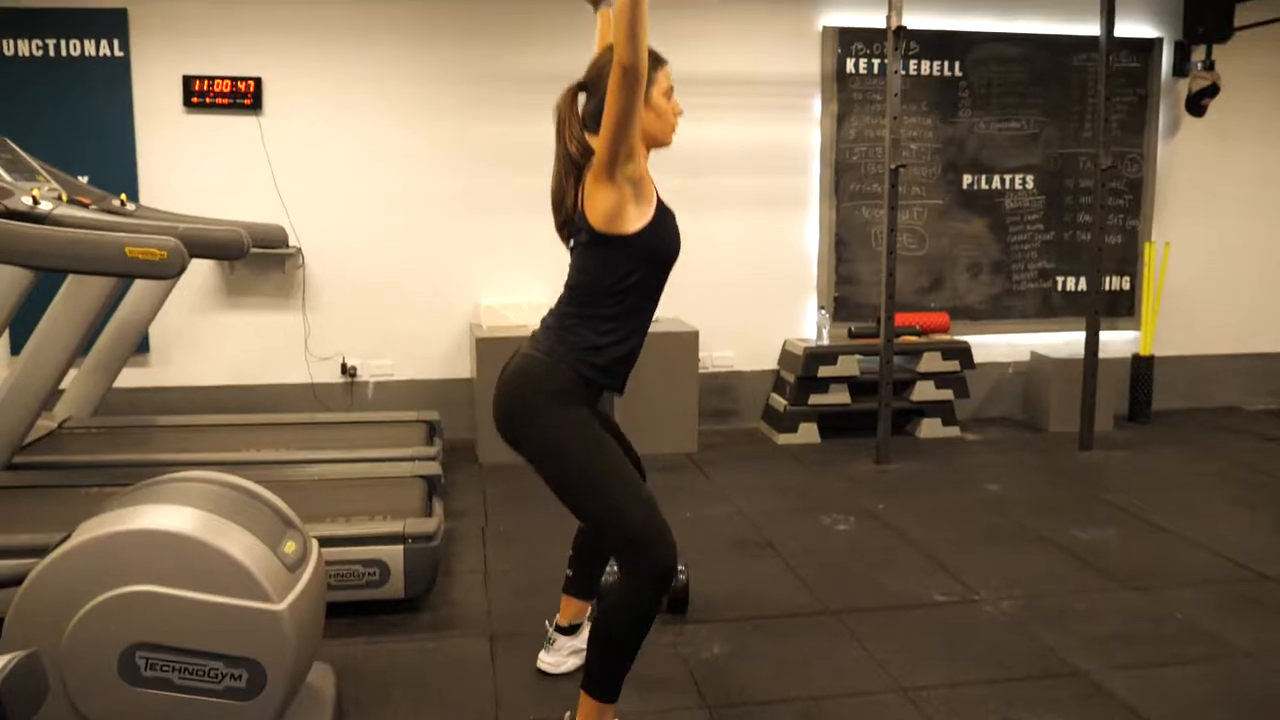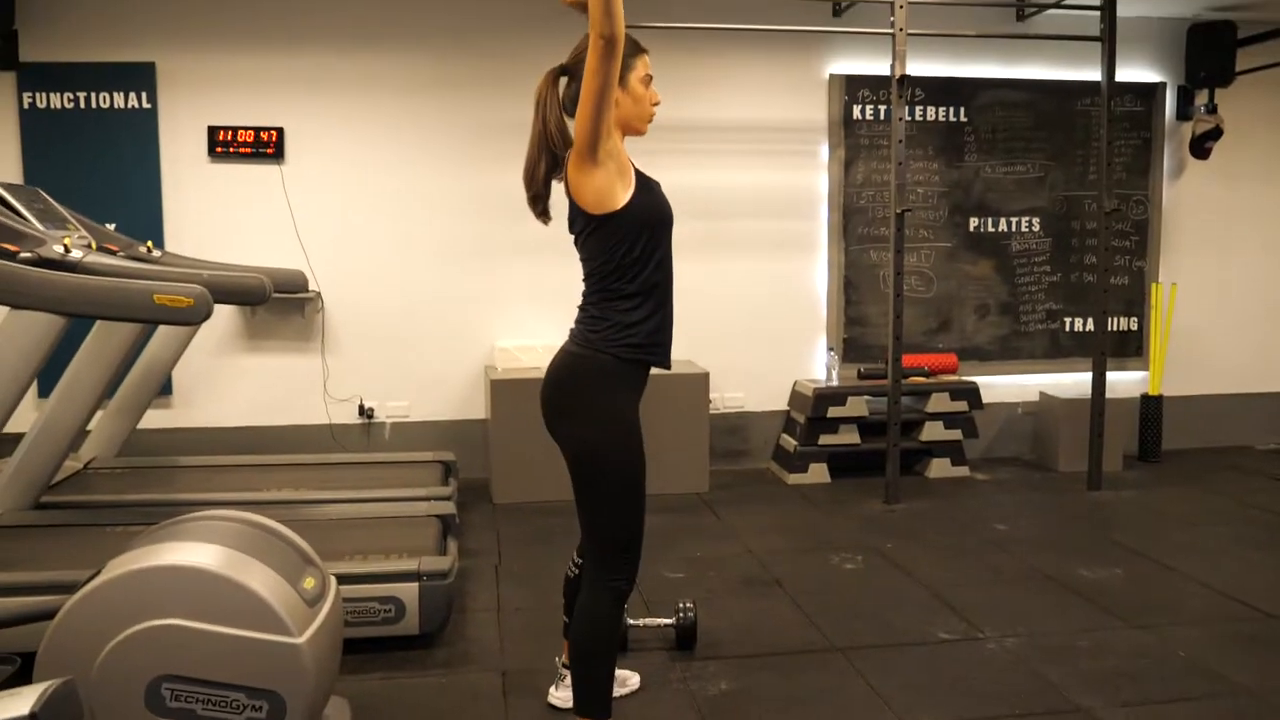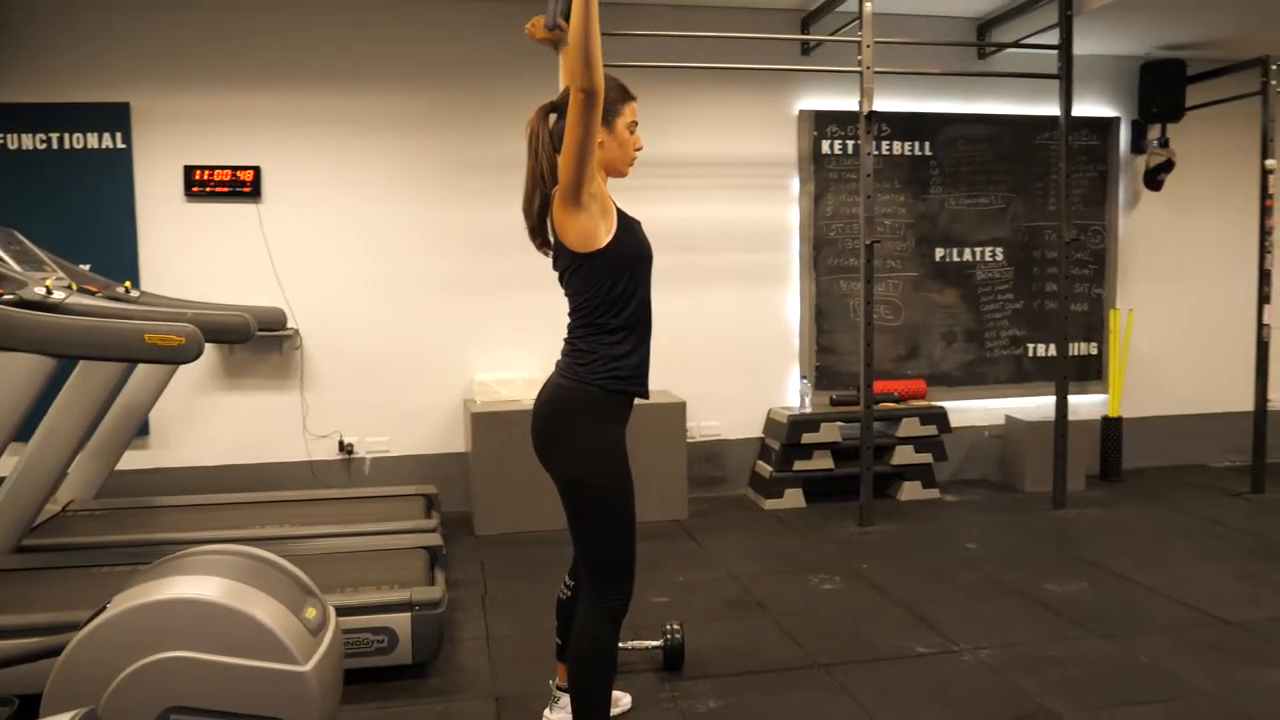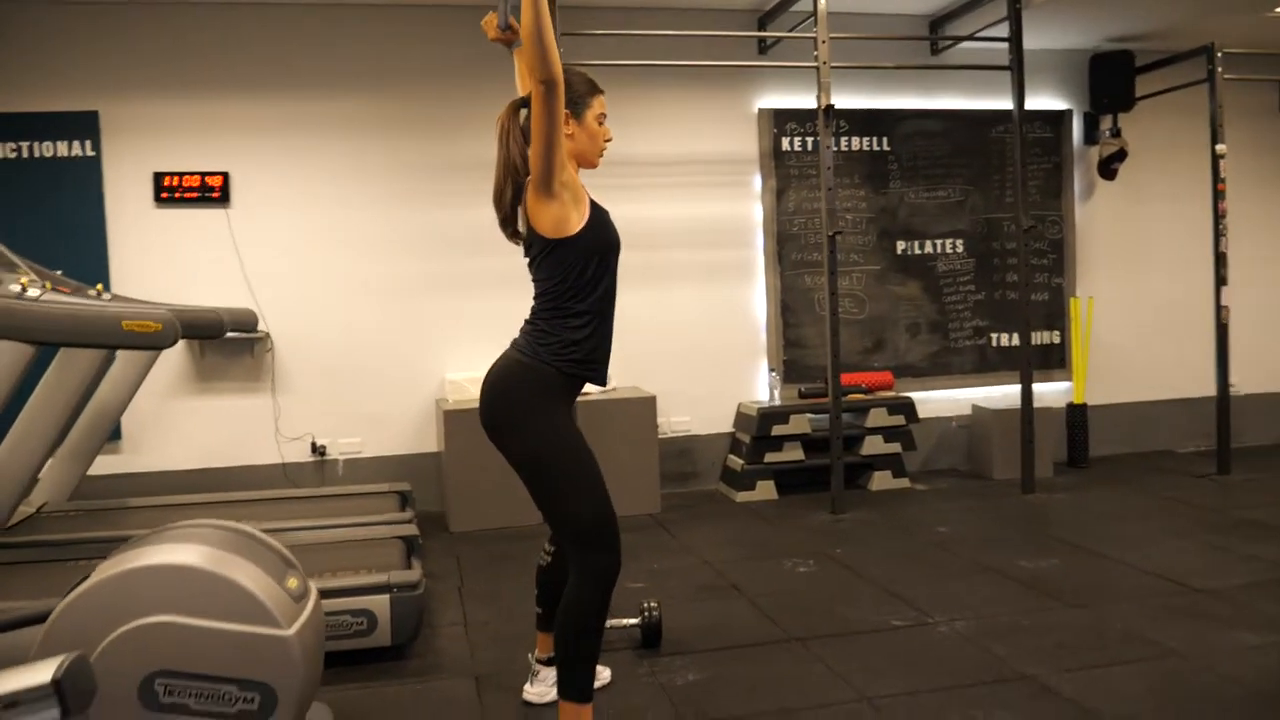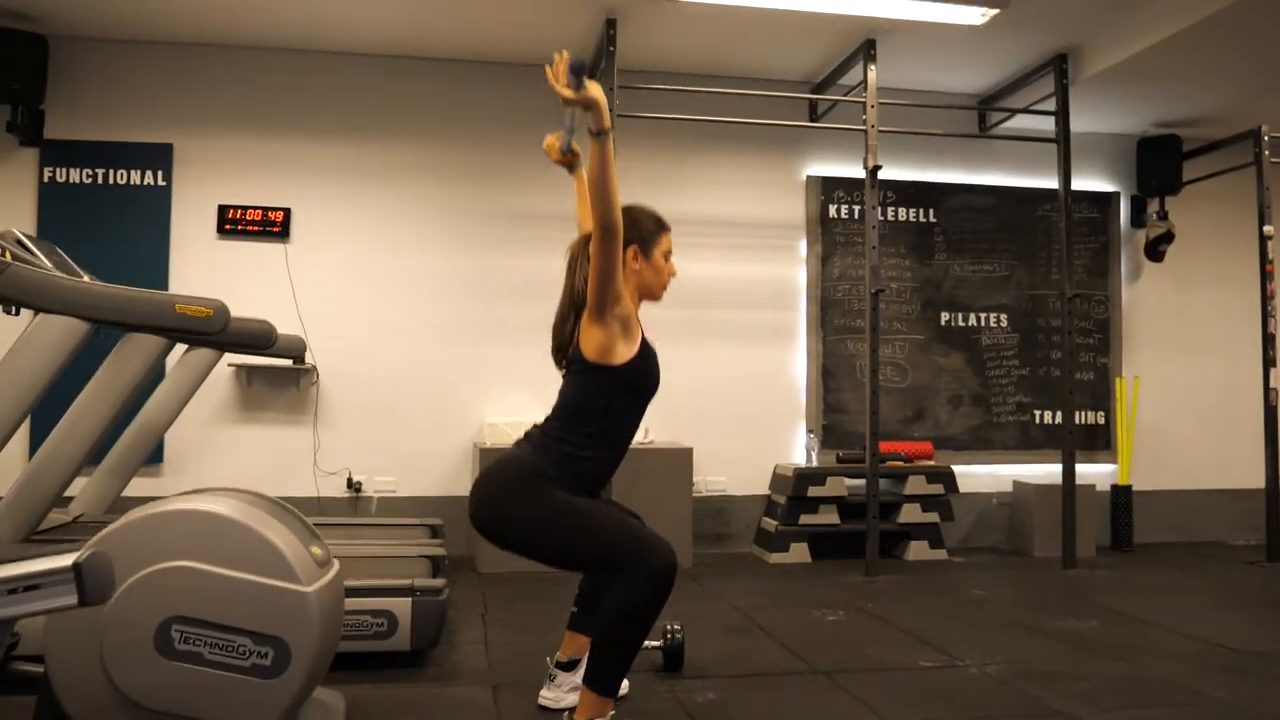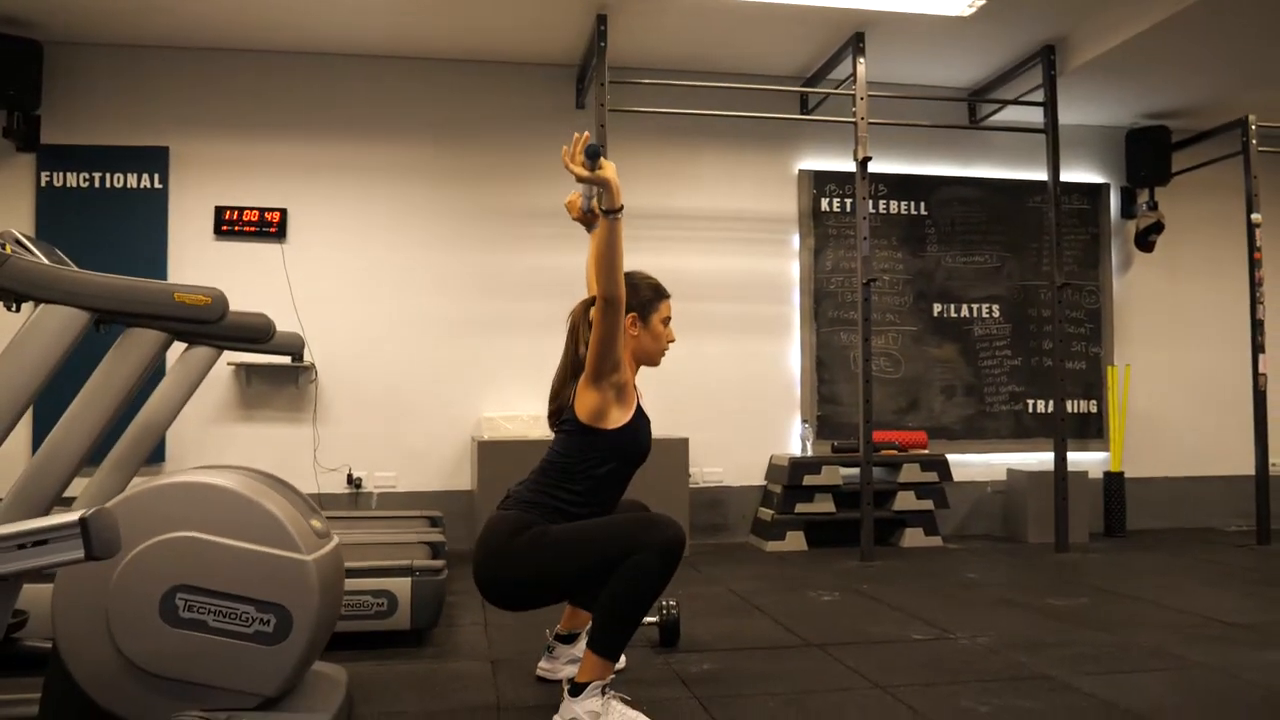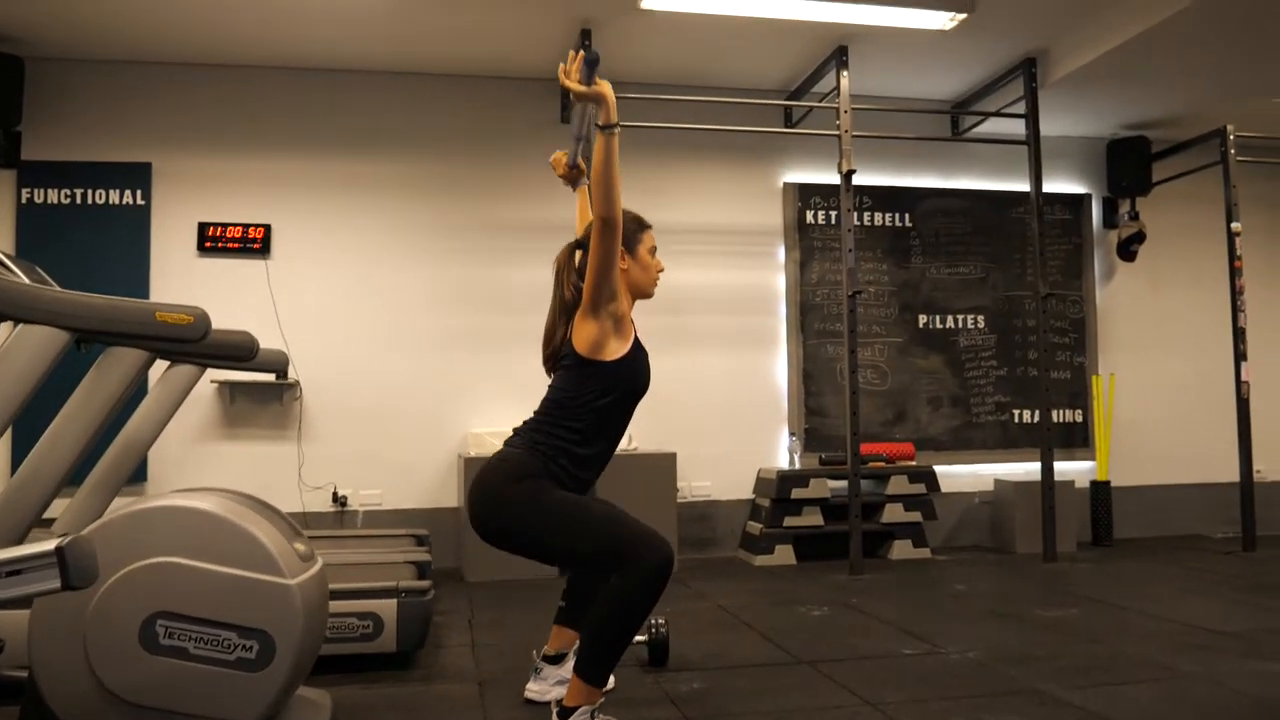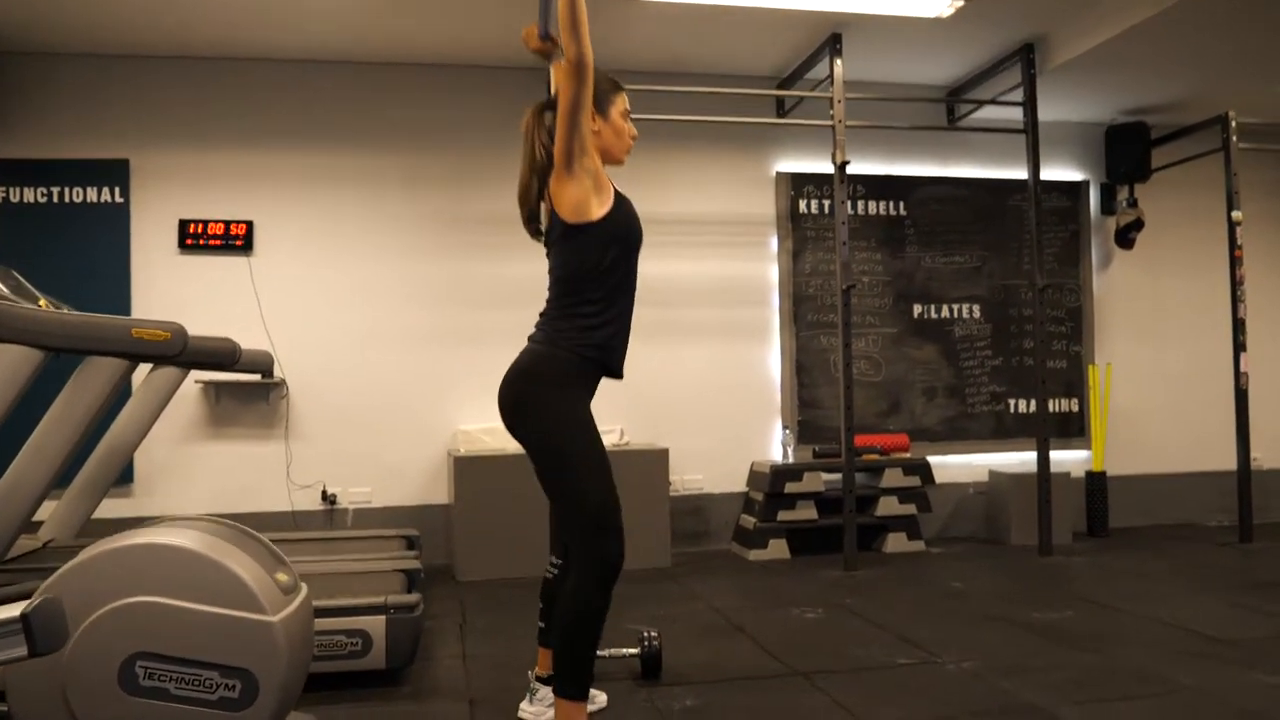
dt=0.5s
person 1, frame 1
left shoulder: (608, 161)
right shoulder: (619, 175)
left elbow: (615, 62)
right elbow: (624, 60)
left hip: (556, 386)
right hip: (546, 396)
left knee: (622, 485)
right knee: (652, 556)
left ankle: (568, 633)
person 1, frame 2
left shoulder: (606, 159)
right shoulder: (596, 160)
left hip: (597, 377)
right hip: (596, 383)
left knee: (602, 544)
right knee: (614, 564)
person 1, frame 3
left shoulder: (585, 195)
right shoulder: (579, 199)
left elbow: (580, 97)
right elbow: (586, 93)
left hip: (583, 408)
right hip: (584, 414)
left knee: (594, 565)
right knee: (609, 585)
person 1, frame 4
left shoulder: (555, 184)
right shoulder: (554, 187)
left elbow: (539, 90)
right elbow: (549, 82)
left hip: (531, 389)
right hip: (530, 394)
left knee: (575, 532)
right knee: (596, 551)
person 1, frame 5
left shoulder: (612, 312)
right shoulder: (613, 318)
left elbow: (594, 226)
right elbow: (605, 228)
left wrist: (576, 168)
right wrist: (599, 123)
left hip: (528, 487)
right hip: (515, 496)
left knee: (623, 539)
right knee: (651, 561)
person 1, frame 6
left shoulder: (610, 373)
right shoulder: (608, 382)
left elbow: (606, 292)
right elbow: (609, 295)
left wrist: (595, 225)
right wrist: (610, 198)
left hip: (525, 536)
right hip: (513, 554)
left knee: (628, 521)
right knee: (660, 537)
left ankle: (565, 645)
person 1, frame 7
left shoulder: (601, 314)
right shoulder: (604, 317)
left elbow: (597, 230)
right elbow: (606, 226)
left wrist: (579, 182)
right wrist: (606, 120)
left hip: (525, 484)
right hip: (514, 491)
left knee: (612, 546)
right knee: (647, 557)
left ankle: (553, 666)
person 1, frame 8
left shoulder: (581, 179)
right shoulder: (579, 174)
left elbow: (570, 75)
right elbow: (579, 65)
left hip: (550, 384)
right hip: (550, 386)
left knee: (579, 538)
right knee: (599, 548)
